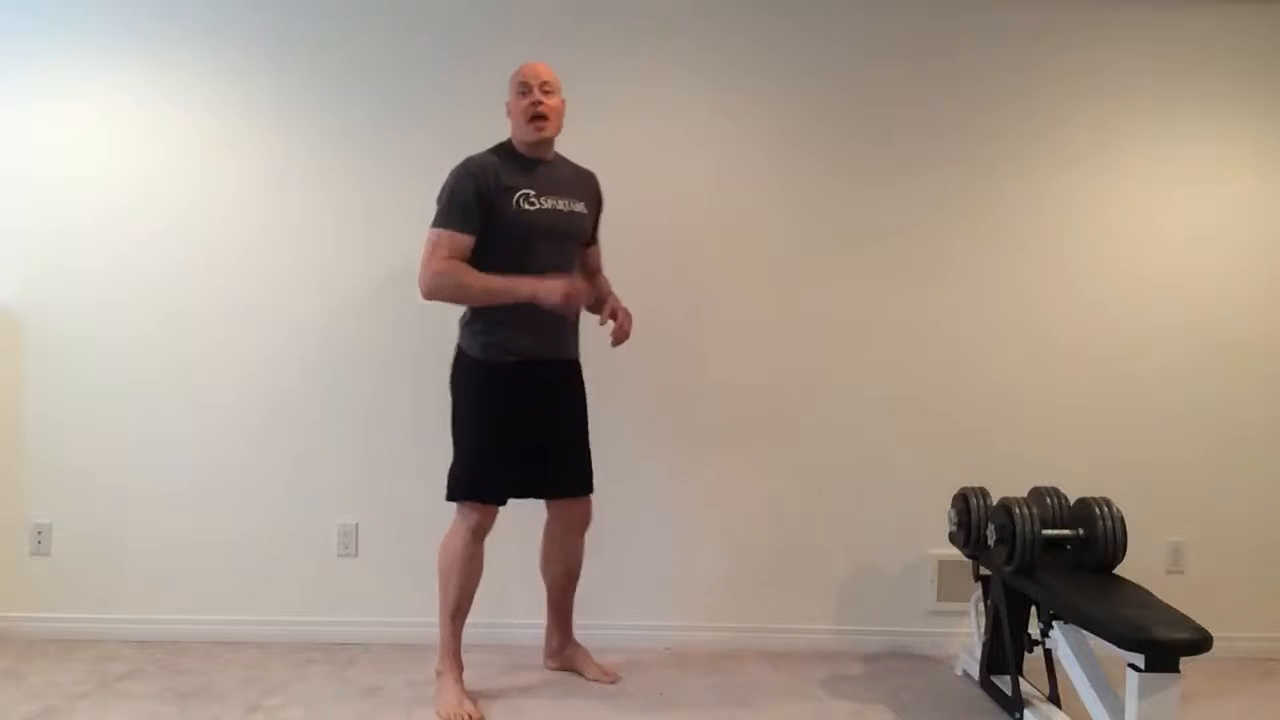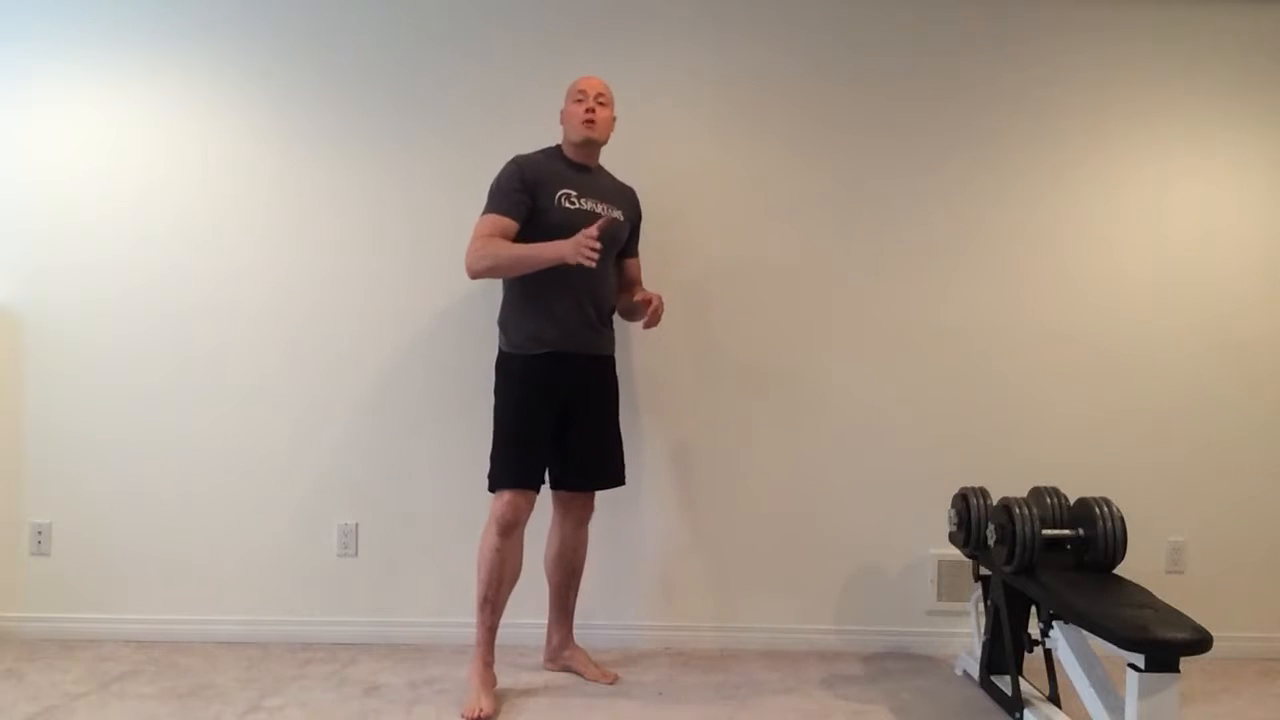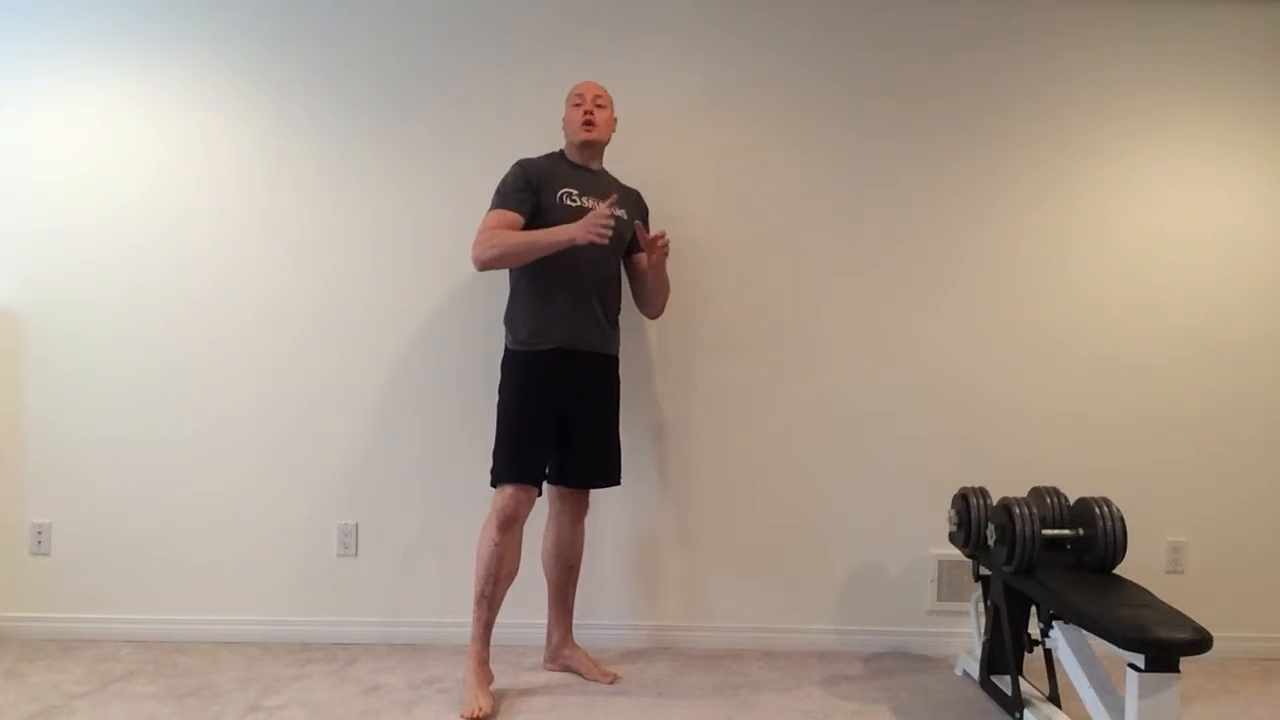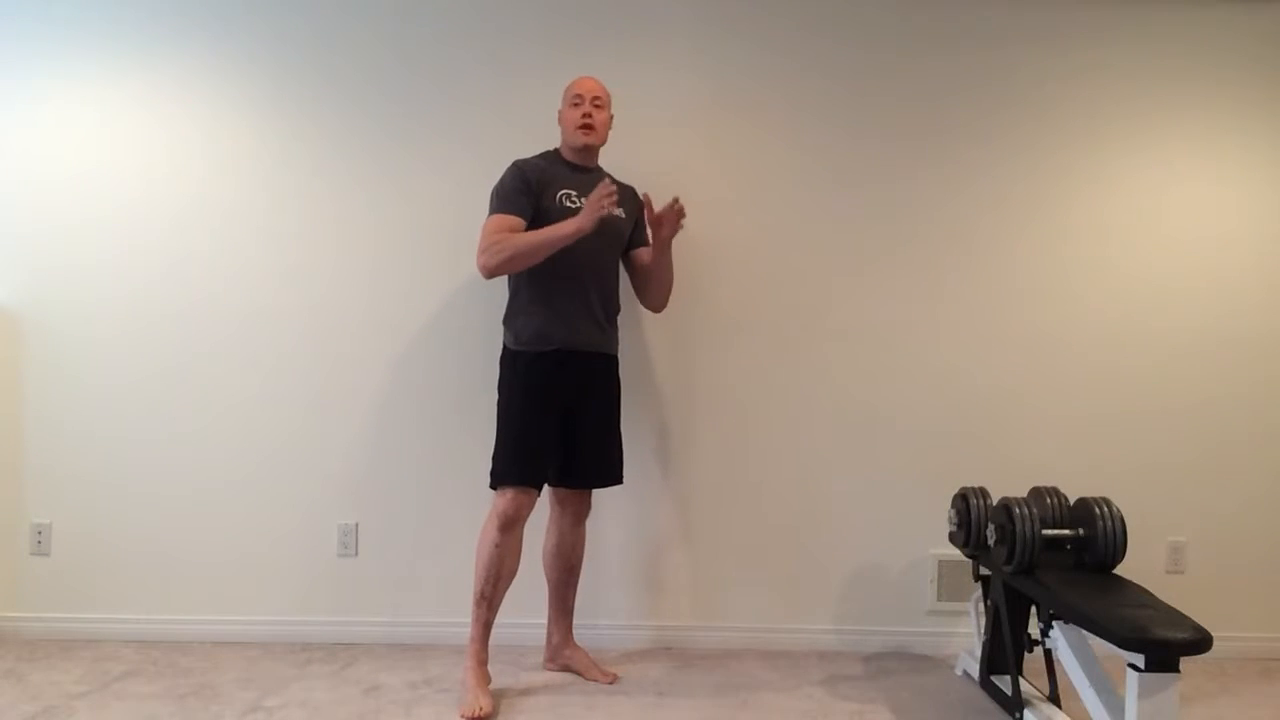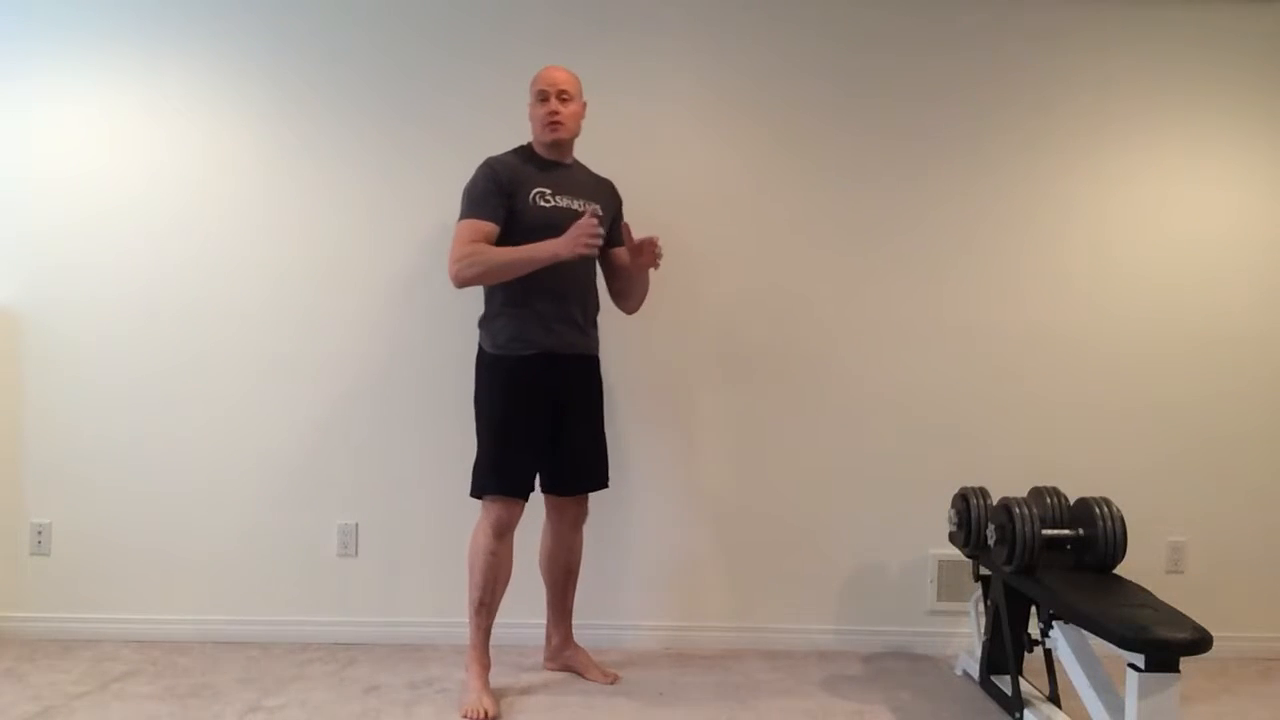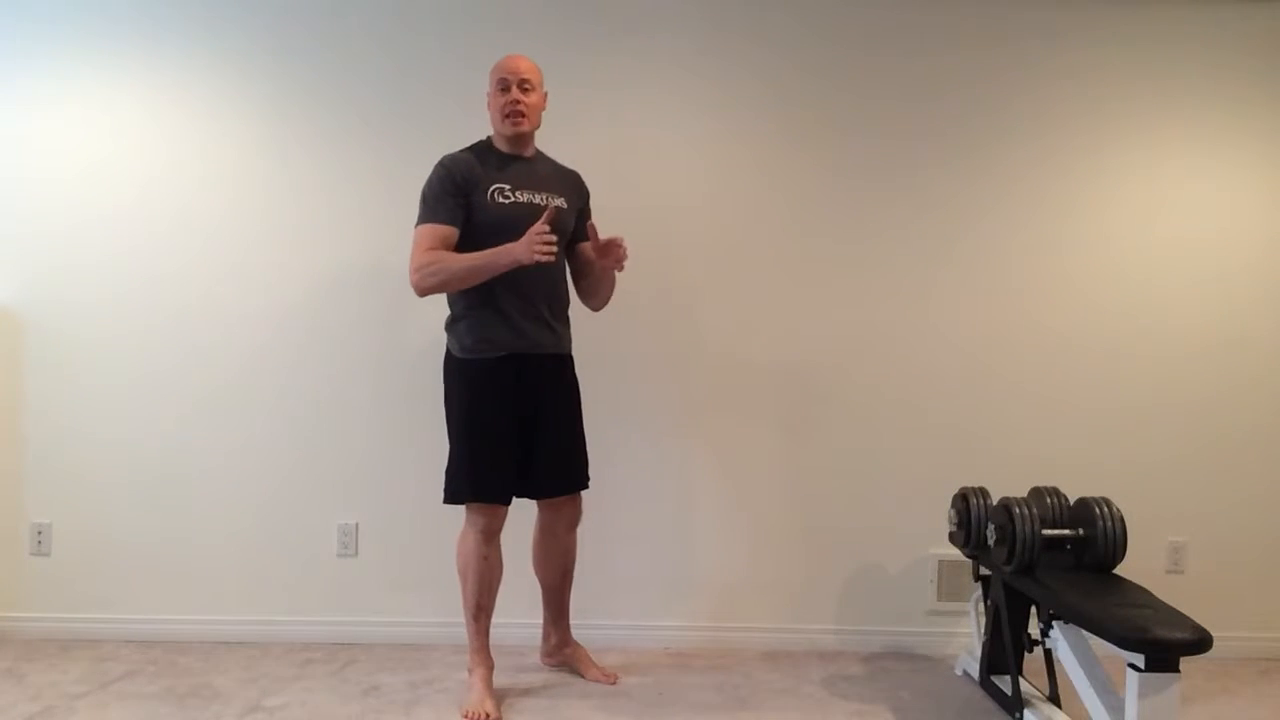
dt=0.7s
person 1, frame 1
left shoulder: (583, 183)
right shoulder: (477, 176)
right elbow: (435, 278)
left wrist: (609, 300)
right wrist: (535, 289)
left hip: (560, 369)
right hip: (491, 370)
left knee: (573, 511)
right knee: (475, 516)
left ankle: (560, 641)
person 1, frame 2
left shoulder: (624, 198)
right shoulder: (526, 172)
right elbow: (478, 259)
left wrist: (643, 302)
right wrist: (563, 248)
left hip: (595, 366)
right hip: (529, 362)
left knee: (576, 506)
right knee: (511, 507)
left ankle: (561, 643)
right ankle: (482, 663)
person 1, frame 3
left shoulder: (630, 201)
right shoulder: (531, 175)
left elbow: (652, 307)
right elbow: (484, 251)
left wrist: (656, 263)
right wrist: (574, 231)
left hip: (598, 365)
right hip: (534, 359)
left knee: (572, 501)
right knee: (511, 501)
left ankle: (560, 642)
right ankle: (477, 660)
person 1, frame 4
left shoulder: (626, 199)
right shoulder: (527, 176)
left elbow: (655, 299)
right elbow: (489, 259)
left wrist: (662, 242)
right wrist: (579, 224)
left hip: (597, 364)
right hip: (534, 359)
left knee: (574, 502)
right knee: (511, 503)
left ankle: (559, 642)
right ankle: (476, 659)
person 1, frame 5
left shoulder: (602, 191)
right shoulder: (499, 174)
left elbow: (627, 300)
right elbow: (462, 266)
left wrist: (638, 265)
right wrist: (557, 247)
left hip: (579, 366)
right hip: (511, 364)
left knee: (569, 507)
right knee: (501, 511)
left ankle: (560, 642)
right ankle: (477, 663)
person 1, frame 6
left shoulder: (568, 184)
right shoulder: (457, 172)
left elbow: (594, 297)
right elbow: (423, 274)
left wrist: (606, 265)
right wrist: (514, 252)
left hip: (552, 364)
right hip: (481, 365)
left knee: (563, 506)
right knee: (485, 516)
left ankle: (558, 639)
right ankle: (479, 667)
